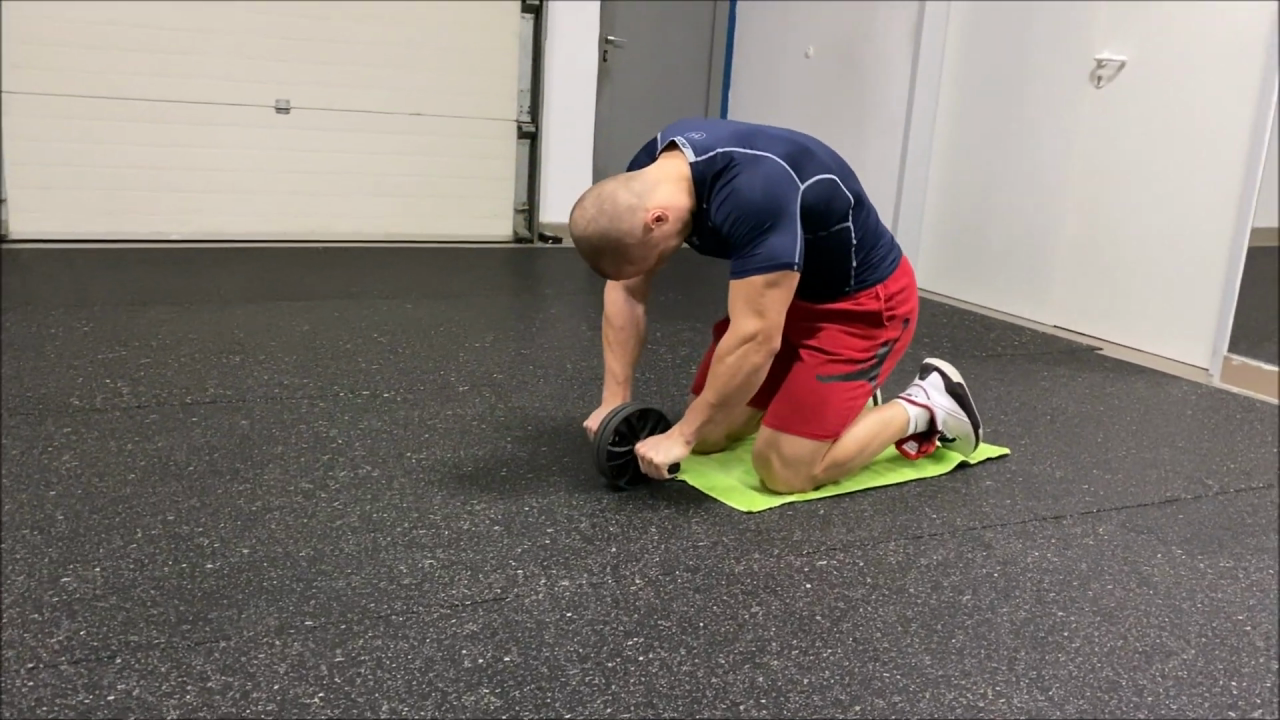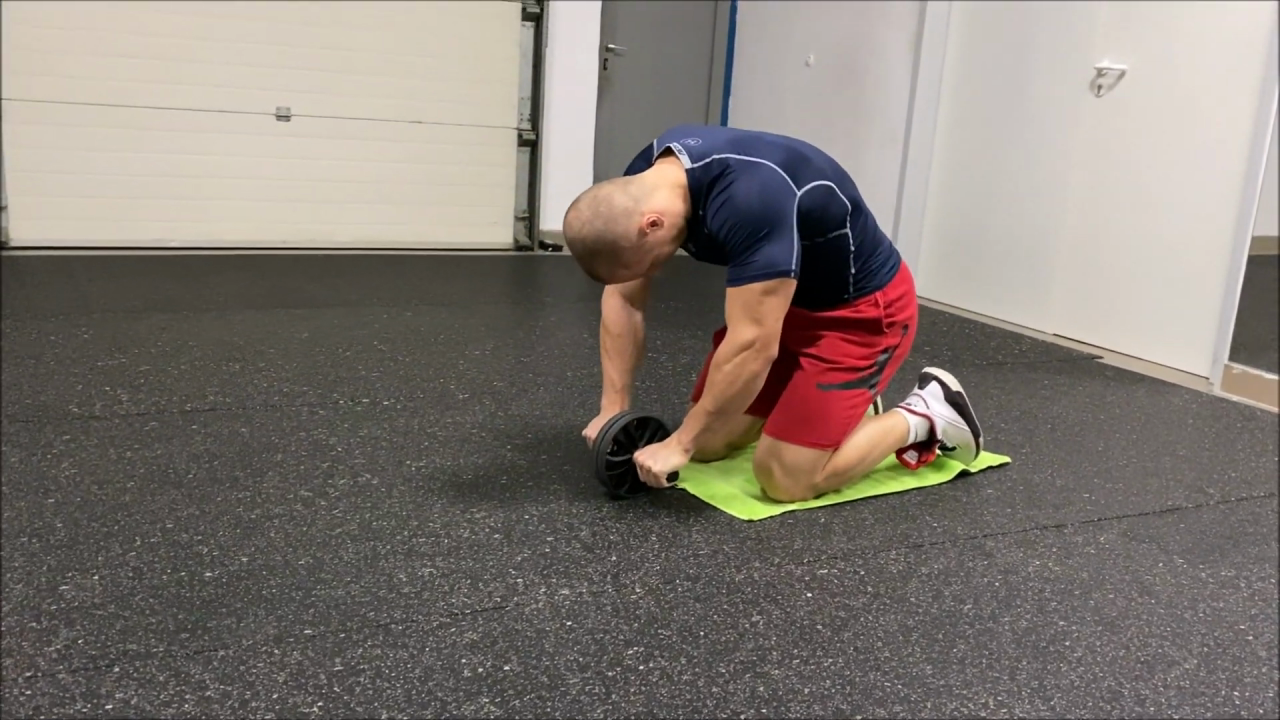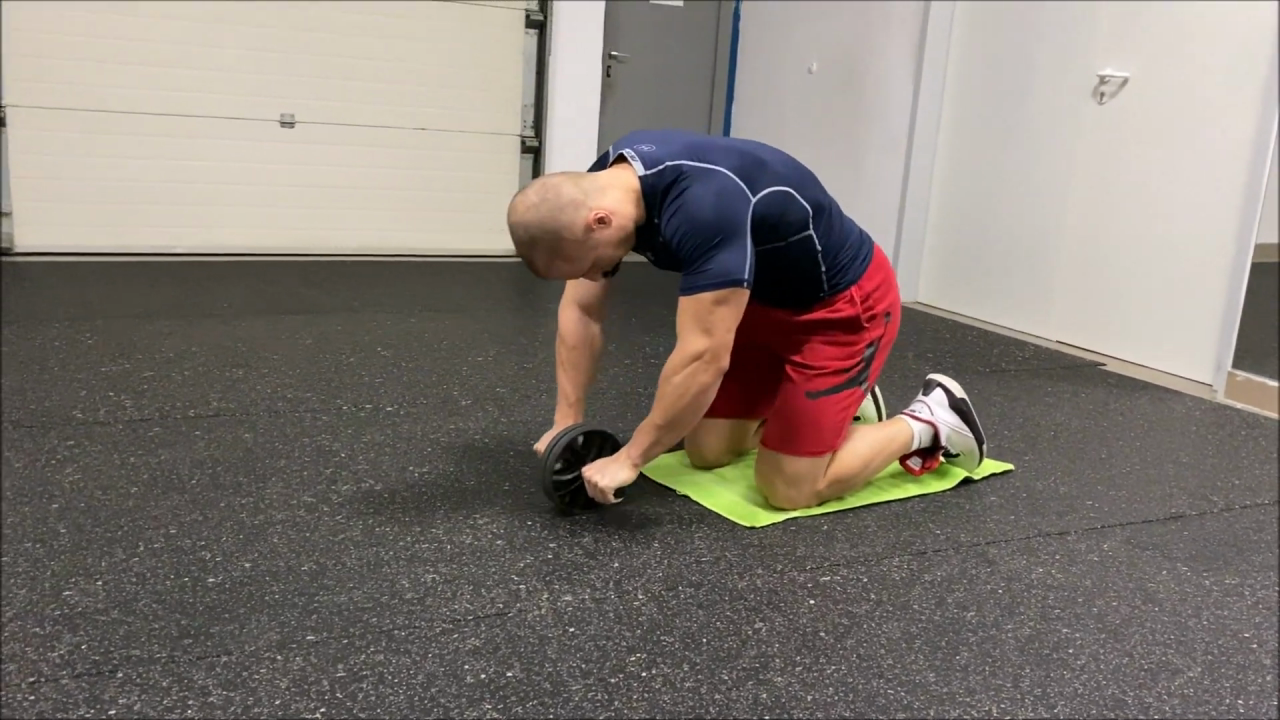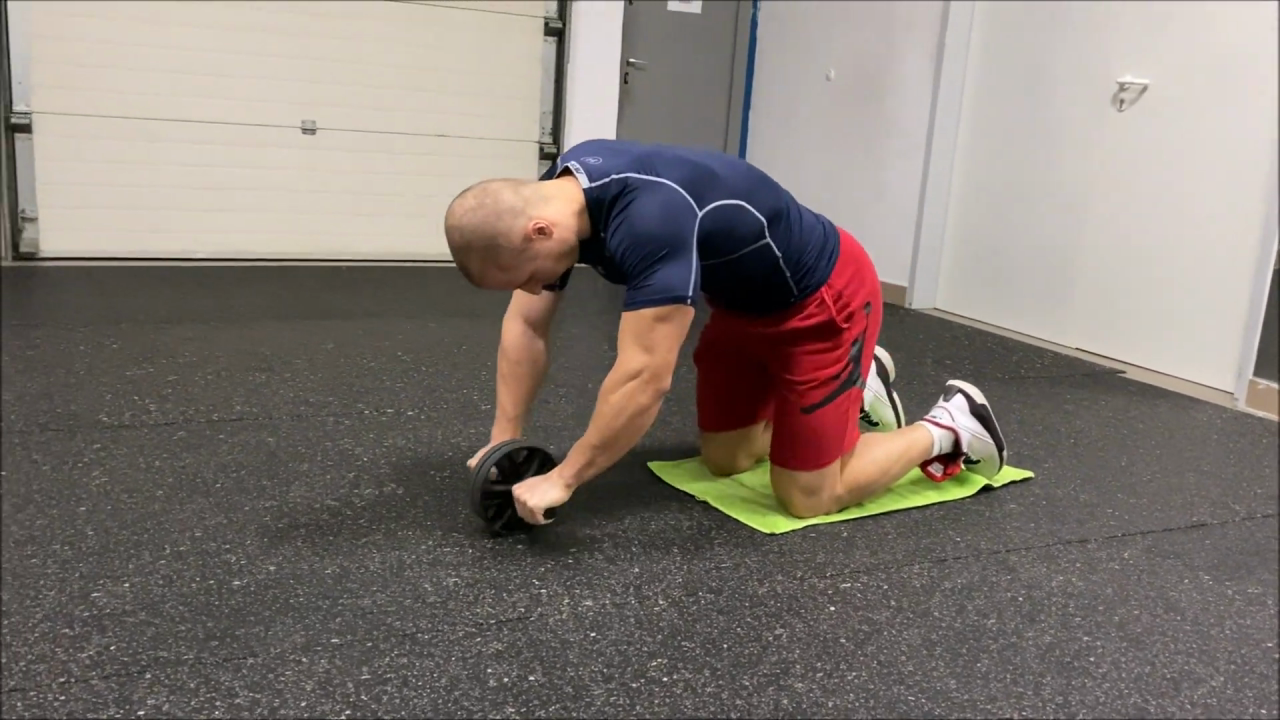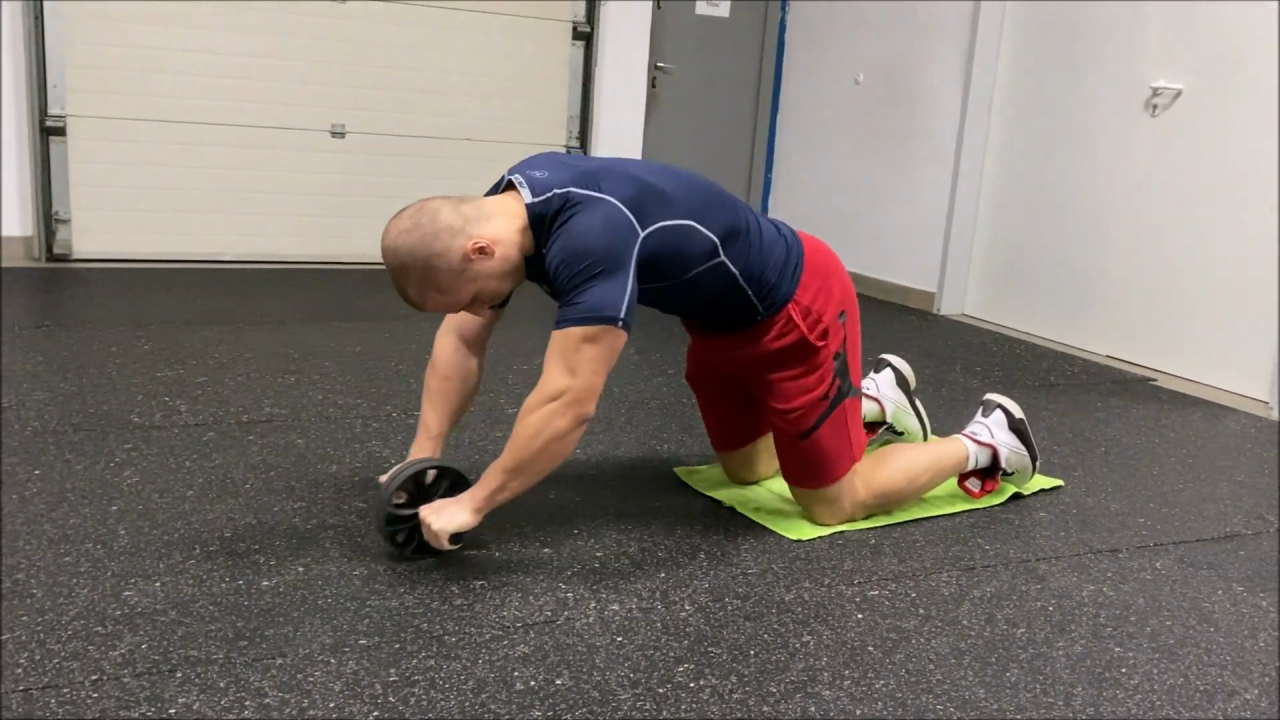
dt=0.3s
person 1, frame 1
left shoulder: (754, 192)
right shoulder: (647, 177)
left elbow: (755, 338)
right elbow: (625, 293)
left wrist: (680, 436)
right wrist: (614, 400)
left hip: (863, 300)
right hip: (787, 290)
left knee: (783, 469)
right knee: (709, 436)
left ankle: (922, 407)
right ankle: (839, 382)
person 1, frame 2
left shoulder: (749, 200)
right shoulder: (644, 181)
left elbow: (753, 346)
right elbow: (622, 300)
left wrist: (679, 444)
right wrist: (613, 408)
left hip: (863, 307)
right hip: (785, 300)
left knee: (784, 478)
right knee: (710, 443)
left ankle: (922, 416)
right ankle: (838, 391)
person 1, frame 3
left shoulder: (704, 206)
right shoulder: (599, 188)
left elbow: (704, 358)
right elbow: (580, 313)
left wrist: (629, 459)
right wrist: (565, 422)
left hip: (843, 304)
right hip: (765, 298)
left knee: (788, 488)
right knee: (707, 453)
left ankle: (925, 422)
right ankle: (829, 396)
person 1, frame 4
left shoulder: (650, 221)
right shoulder: (554, 198)
left elbow: (646, 379)
right elbow: (526, 327)
left wrist: (563, 480)
right wrist: (503, 438)
left hip: (825, 298)
right hip: (747, 297)
left knee: (808, 497)
right knee: (724, 460)
left ankle: (946, 429)
right ankle: (854, 390)
person 1, frame 5
left shoulder: (590, 238)
right shoulder: (503, 210)
left elbow: (569, 403)
right elbow: (459, 344)
left wrist: (472, 506)
right wrist: (423, 456)
left hip: (798, 311)
right hip: (726, 313)
left knee: (831, 503)
right knee: (744, 468)
left ankle: (982, 443)
right ankle: (873, 398)
